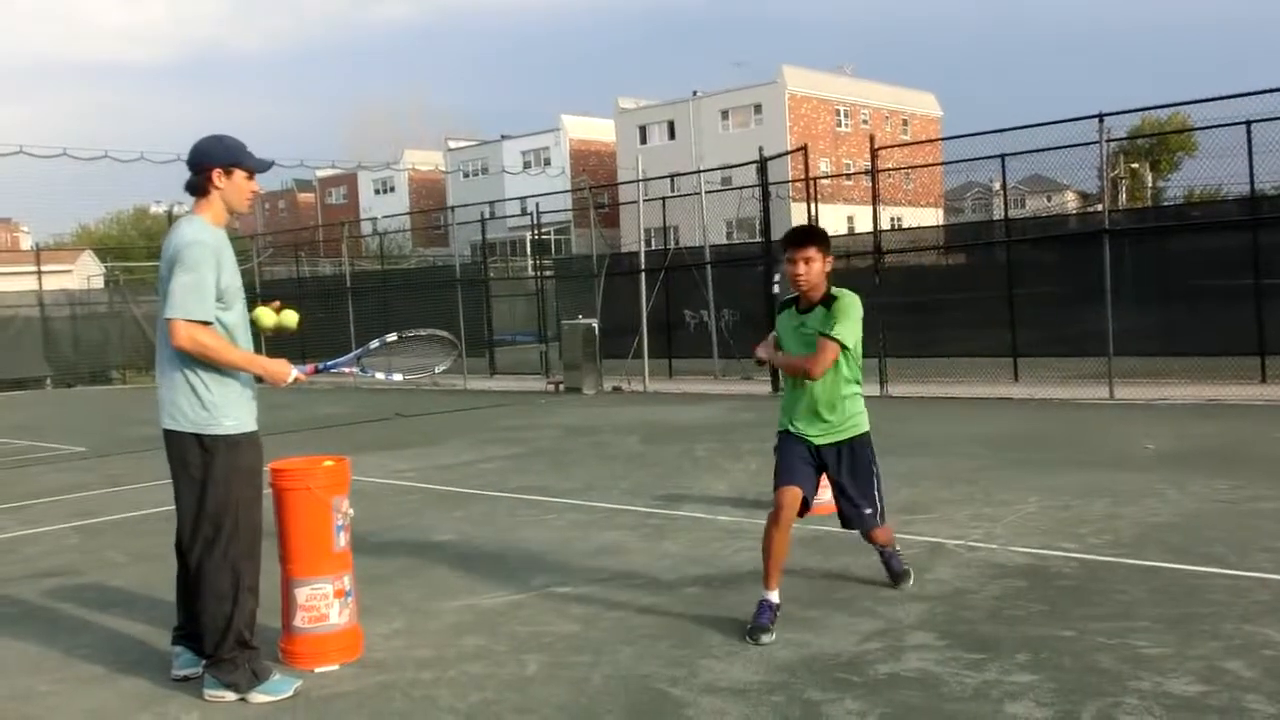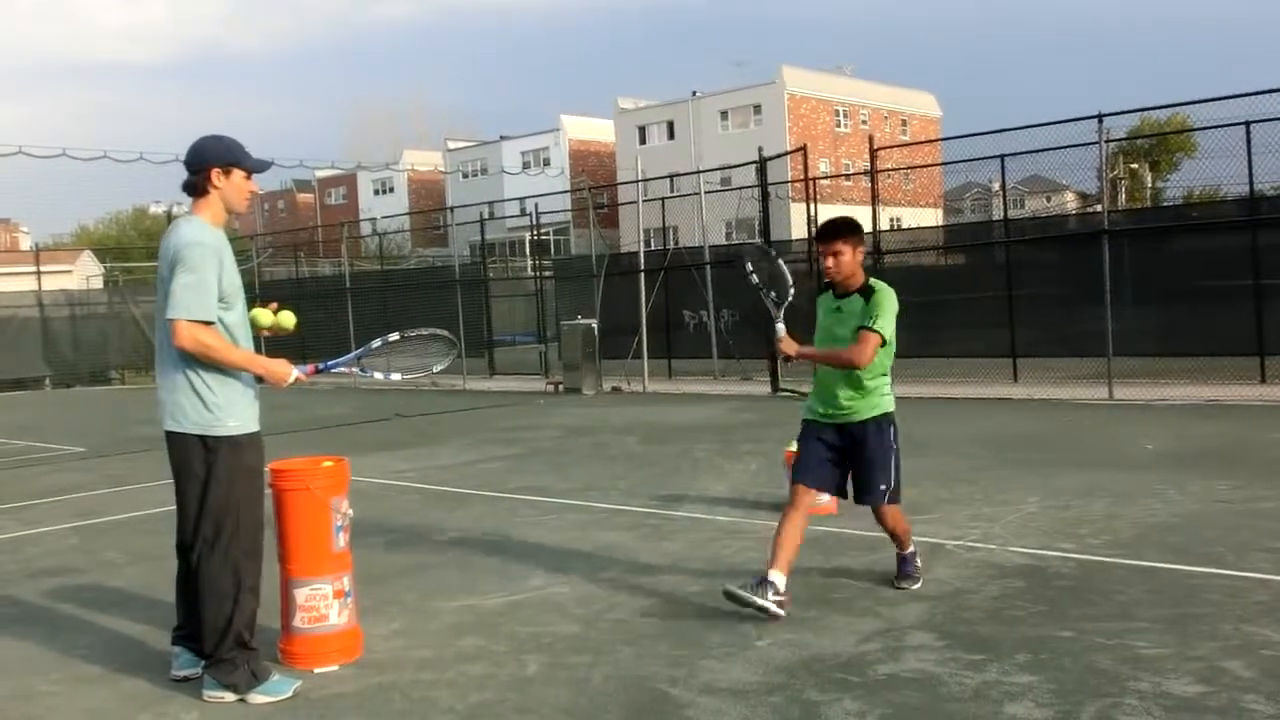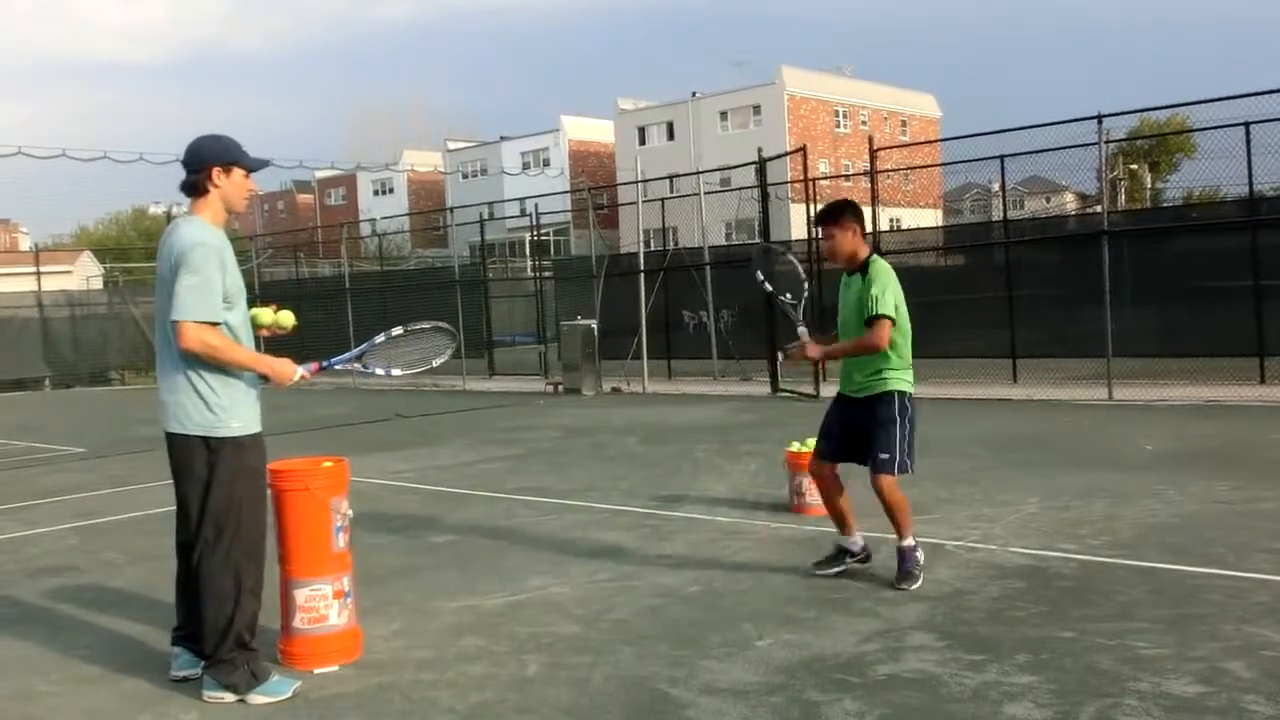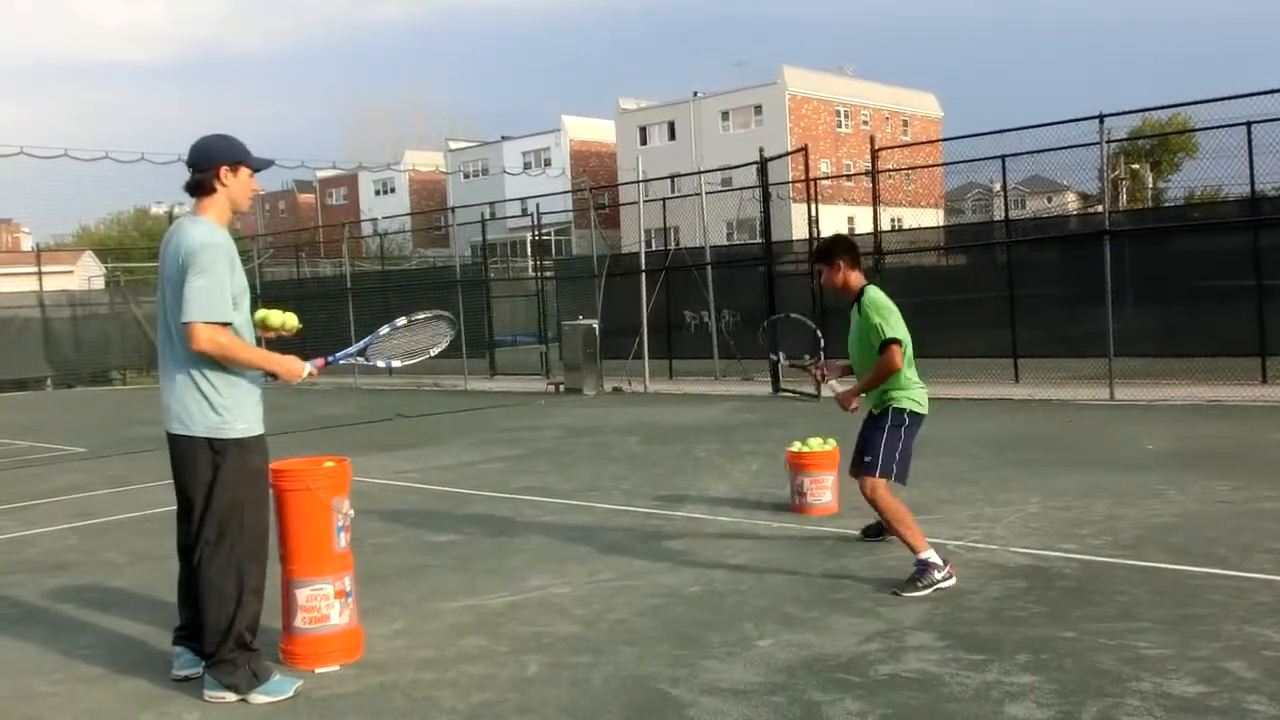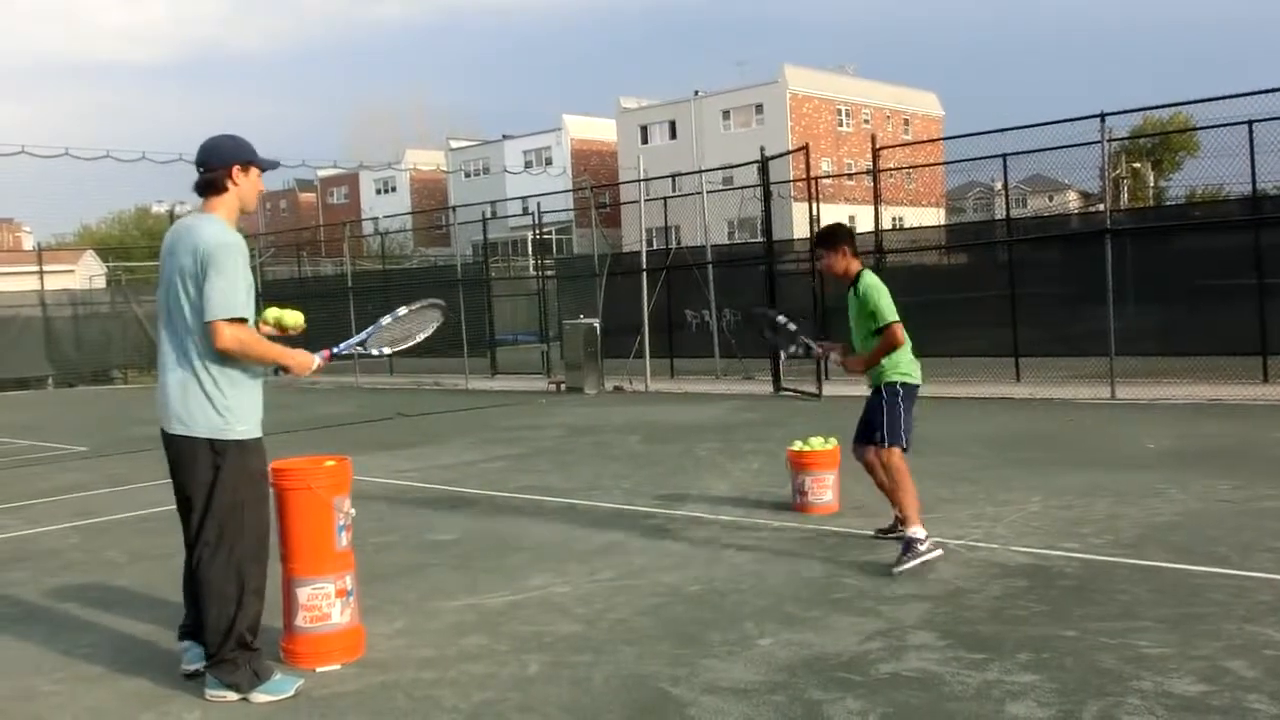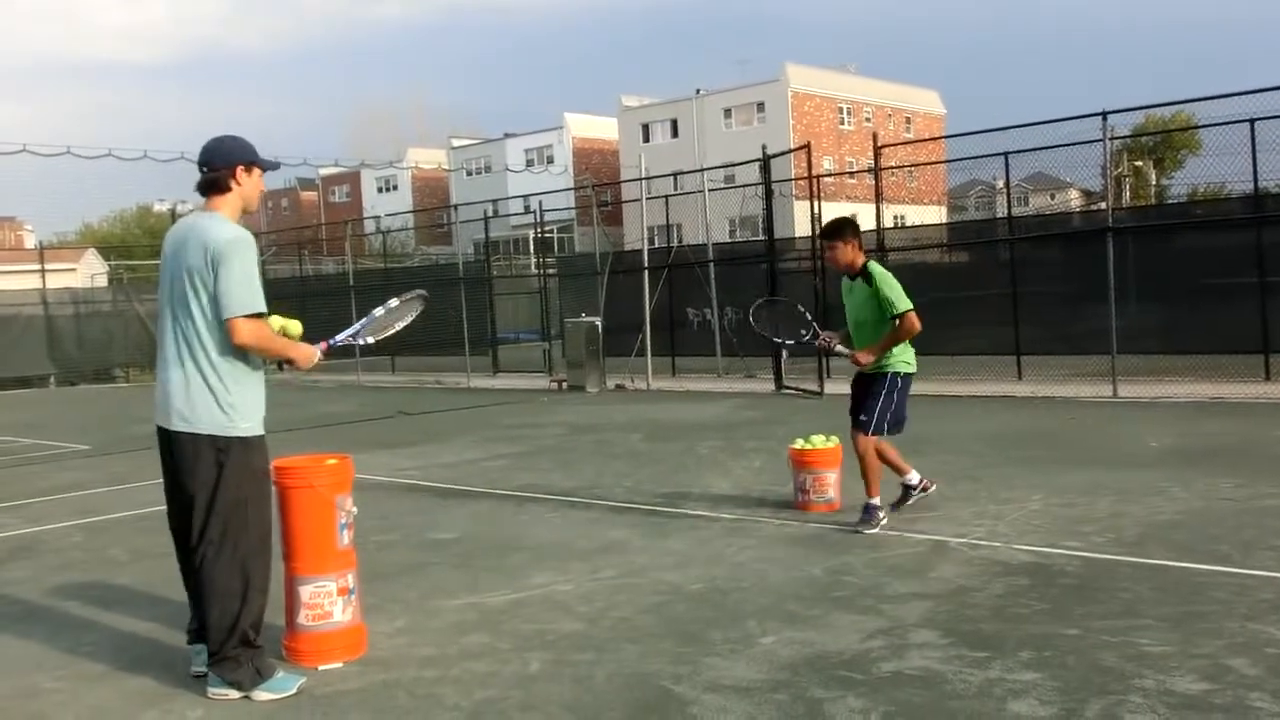
dt=0.2s
person 1, frame 1
left shoulder: (201, 236)
right shoulder: (199, 242)
right elbow: (185, 333)
left wrist: (251, 317)
right wrist: (263, 366)
left hip: (201, 420)
right hip: (216, 423)
left knee: (202, 538)
right knee: (230, 543)
left ankle: (193, 646)
right ankle: (230, 668)
person 1, frame 2
left shoulder: (192, 235)
right shoulder: (200, 242)
right elbow: (187, 334)
left wrist: (251, 320)
right wrist: (263, 366)
left hip: (199, 419)
right hip: (219, 423)
left knee: (203, 539)
right knee: (232, 544)
left ankle: (191, 646)
right ankle: (229, 669)
person 1, frame 3
left shoulder: (186, 234)
right shoulder: (202, 243)
right elbow: (192, 336)
left wrist: (249, 321)
right wrist: (267, 365)
left hip: (196, 420)
right hip: (220, 423)
left knee: (203, 539)
right knee: (233, 544)
left ankle: (191, 646)
right ankle: (229, 669)
person 1, frame 4
left shoulder: (184, 233)
right shoulder: (209, 243)
right elbow: (204, 337)
left wrist: (253, 323)
right wrist: (274, 362)
left hip: (194, 419)
right hip: (222, 424)
left knee: (204, 539)
right knee: (235, 544)
left ankle: (193, 646)
right ankle: (231, 669)
person 1, frame 5
left shoulder: (181, 232)
right shoulder: (223, 241)
right elbow: (225, 337)
left wrist: (257, 327)
right wrist: (286, 355)
left hip: (184, 416)
right hip: (220, 422)
left knee: (206, 537)
right knee: (235, 542)
left ankle: (198, 641)
right ankle: (232, 668)
person 1, frame 6
left shoulder: (180, 233)
right shoulder: (231, 239)
right elbow: (242, 332)
left wrist: (267, 333)
right wrist: (293, 350)
left hip: (179, 413)
right hip: (221, 419)
left knee: (198, 536)
right knee: (237, 541)
left ankle: (206, 642)
right ankle: (234, 667)
person 2, frame 1
left shoulder: (846, 304)
right shoulder: (784, 313)
left elbow: (815, 368)
left wrist: (768, 355)
left hip: (847, 431)
right hip: (798, 430)
left knee: (872, 529)
right knee: (783, 506)
left ankle: (888, 548)
right ankle: (769, 600)
person 2, frame 2
left shoulder: (882, 297)
right shoulder: (824, 298)
left elbow: (859, 357)
left wrist: (799, 351)
left hip: (871, 415)
right hip: (823, 416)
left knee: (884, 511)
right knee: (801, 496)
left ankle: (907, 553)
right ankle: (773, 587)
person 2, frame 3
left shoulder: (880, 275)
right shoulder: (848, 276)
left elbow: (879, 339)
left wrist: (823, 351)
right wrist: (819, 350)
left hip: (887, 390)
right hip: (852, 390)
left knee: (883, 480)
right knee: (820, 468)
left ankle: (908, 549)
right ankle: (853, 546)
person 2, frame 4
left shoulder: (873, 303)
right shoulder: (861, 303)
left elbow: (894, 362)
left wrist: (855, 391)
right wrist: (836, 371)
left hip: (899, 405)
right hip: (882, 405)
left knee: (874, 486)
right knee: (859, 474)
left ankle: (933, 565)
right ankle: (891, 523)
person 2, frame 5
left shoulder: (867, 286)
right shoulder: (859, 286)
left elbow: (896, 337)
left wrist: (861, 363)
right wrist: (843, 350)
left hip: (895, 380)
right hip: (886, 381)
left knee: (889, 455)
right knee: (863, 451)
left ankle: (919, 539)
right ankle: (905, 517)
person 2, frame 6
left shoulder: (879, 278)
right shoulder: (848, 281)
left elbow: (912, 325)
left wrist: (872, 352)
right wrist: (839, 338)
left hip: (891, 369)
right hip: (870, 369)
left knee: (863, 440)
right knee: (865, 437)
left ankle: (873, 506)
right ankle: (914, 481)
